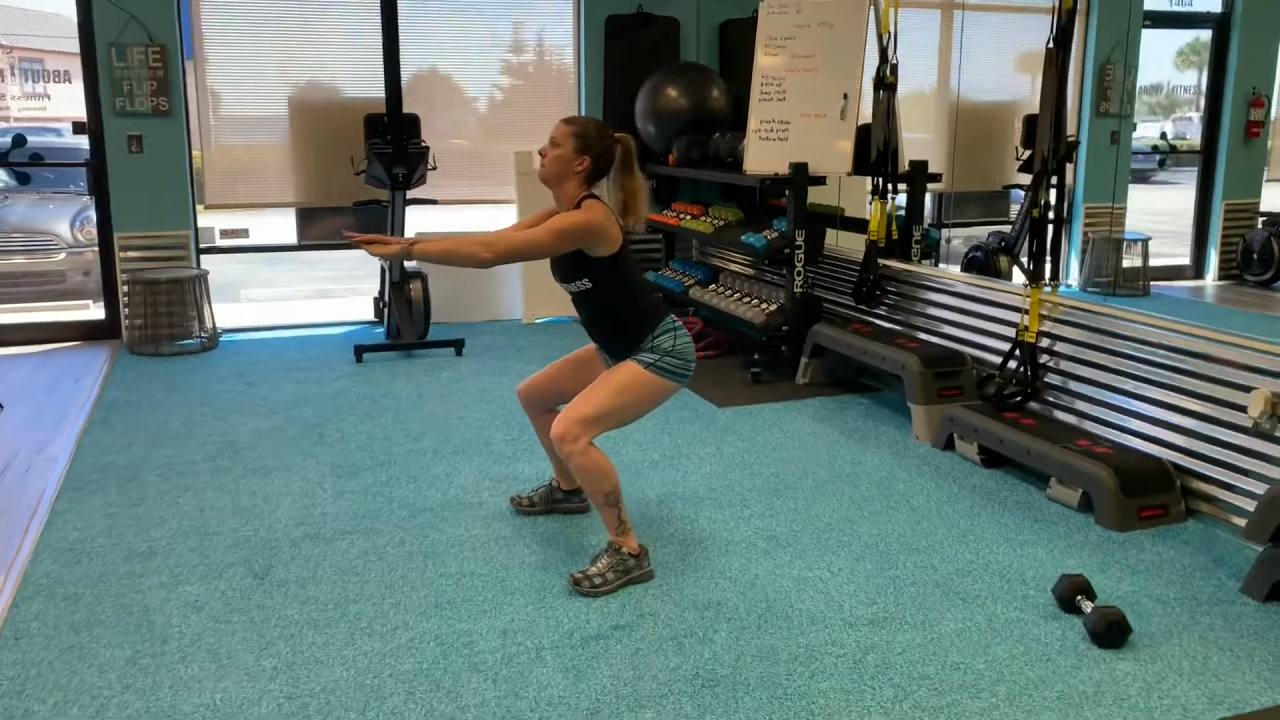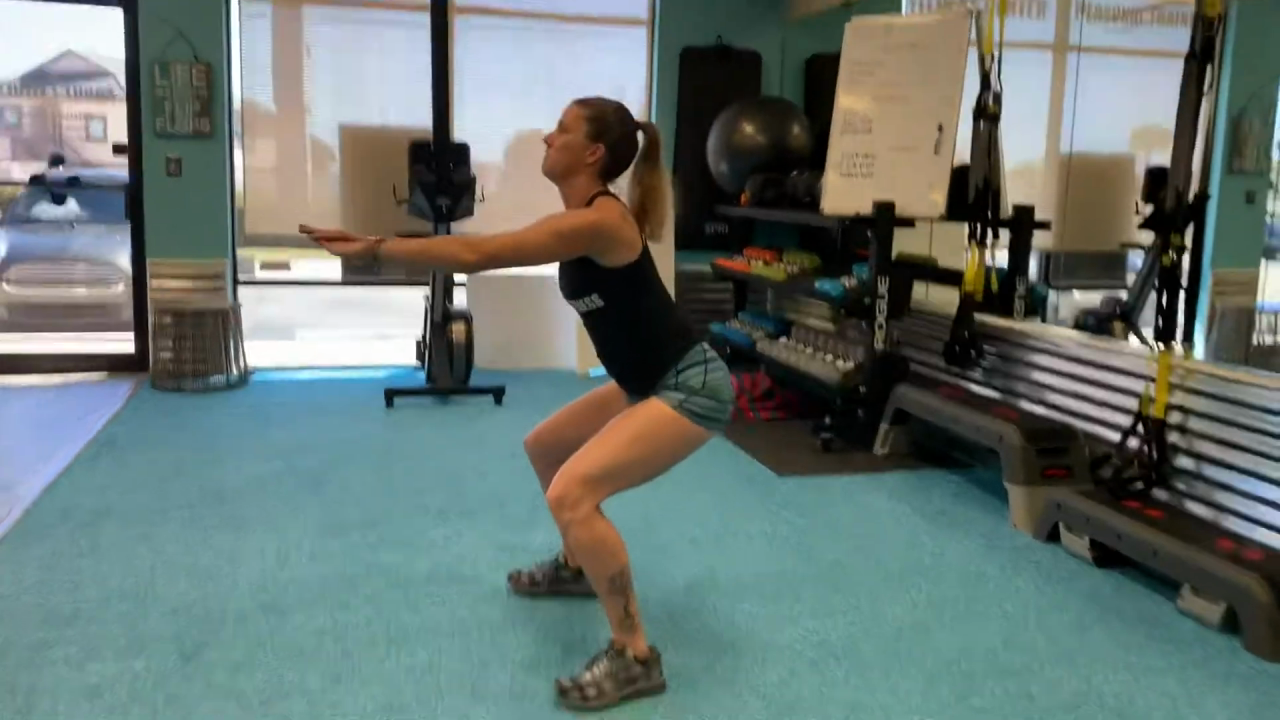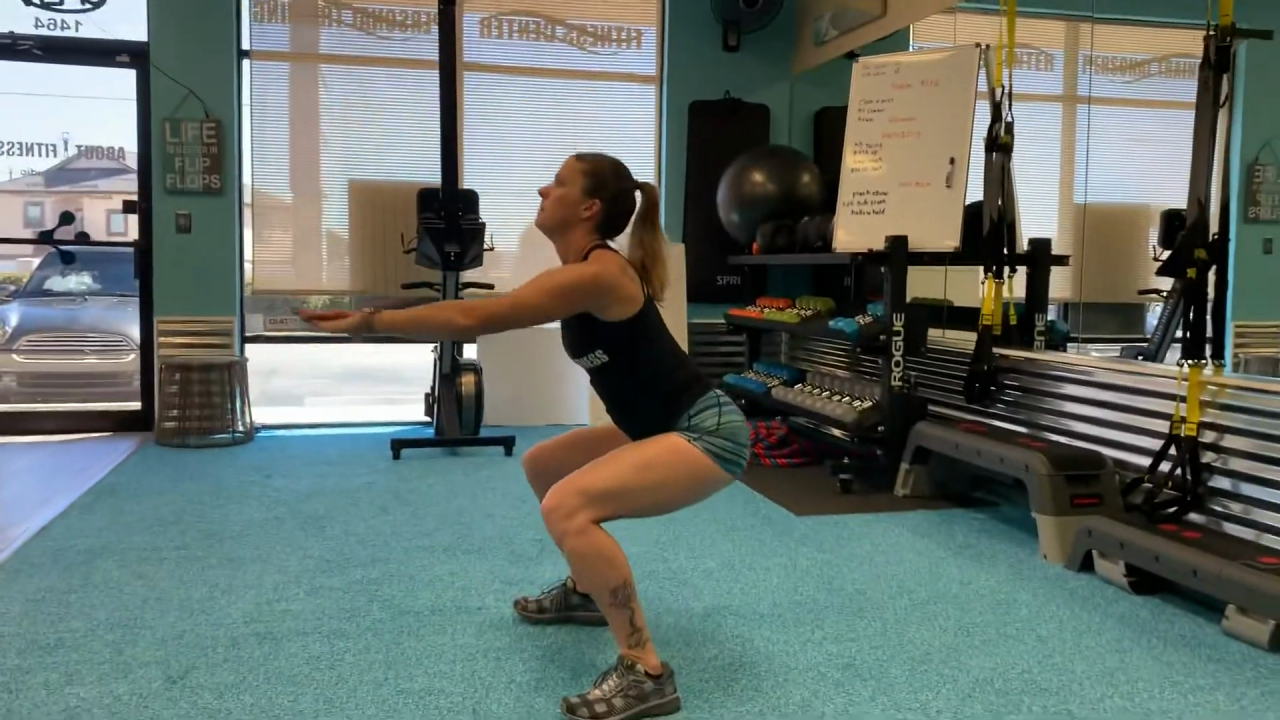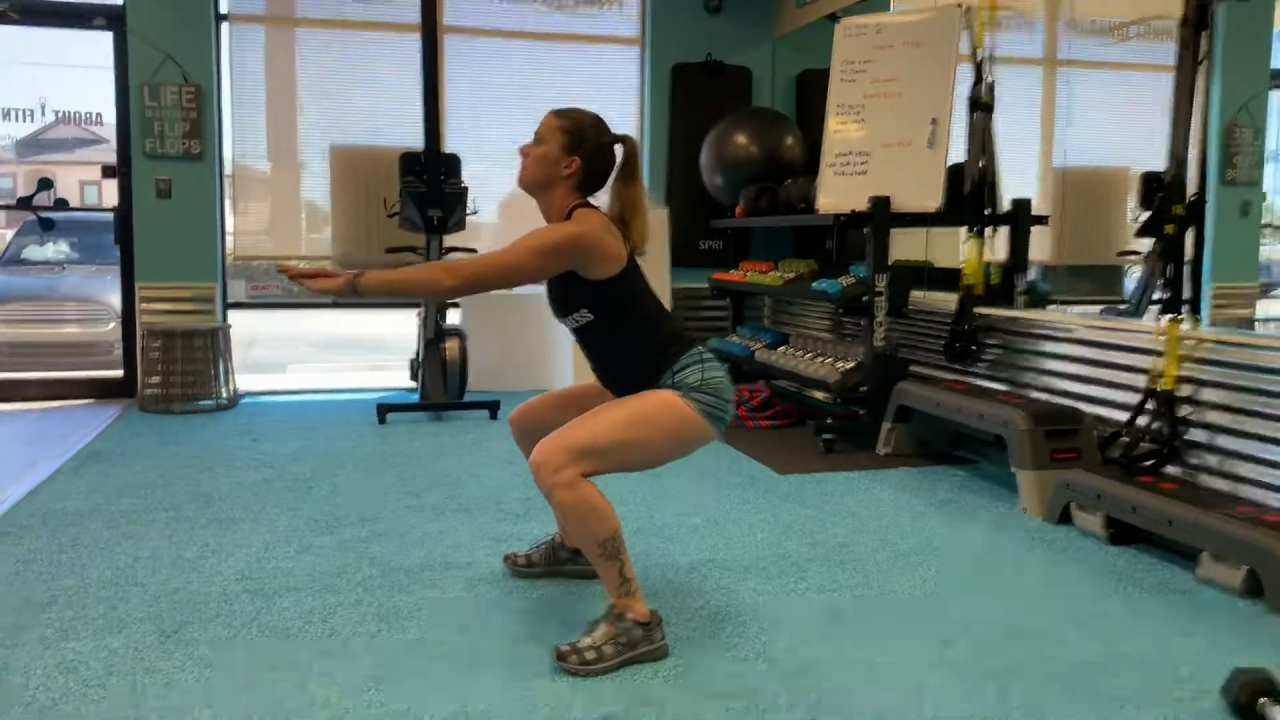
dt=1s
person 1, frame 1
left shoulder: (587, 220)
right shoulder: (562, 214)
left elbow: (489, 253)
right elbow: (489, 242)
left hip: (661, 351)
right hip: (622, 347)
left knee: (570, 431)
right knee: (533, 396)
left ankle: (628, 552)
right ankle: (568, 489)
person 1, frame 2
left shoulder: (598, 221)
right shoulder: (580, 217)
left elbow: (475, 255)
right elbow: (484, 251)
left wrist: (372, 249)
right wrist: (375, 243)
left hip: (692, 387)
right hip: (650, 383)
left knee: (571, 493)
right knee: (543, 447)
left ankle: (634, 656)
right ankle: (575, 565)
person 1, frame 3
left shoulder: (596, 275)
right shoulder: (583, 273)
left elbow: (474, 319)
right elbow: (485, 313)
left wrist: (365, 321)
right wrist: (373, 315)
left hip: (708, 433)
right hip: (667, 428)
left knee: (566, 506)
right knee: (542, 465)
left ankle: (645, 674)
right ankle: (584, 592)
person 1, frame 4
left shoulder: (579, 234)
right shoulder: (568, 231)
left elbow: (457, 278)
right elbow: (469, 273)
left wrist: (352, 283)
right wrist: (359, 279)
left hip: (693, 390)
right hip: (652, 386)
left knee: (554, 460)
right knee: (528, 424)
left ankle: (634, 621)
right ankle: (574, 545)
